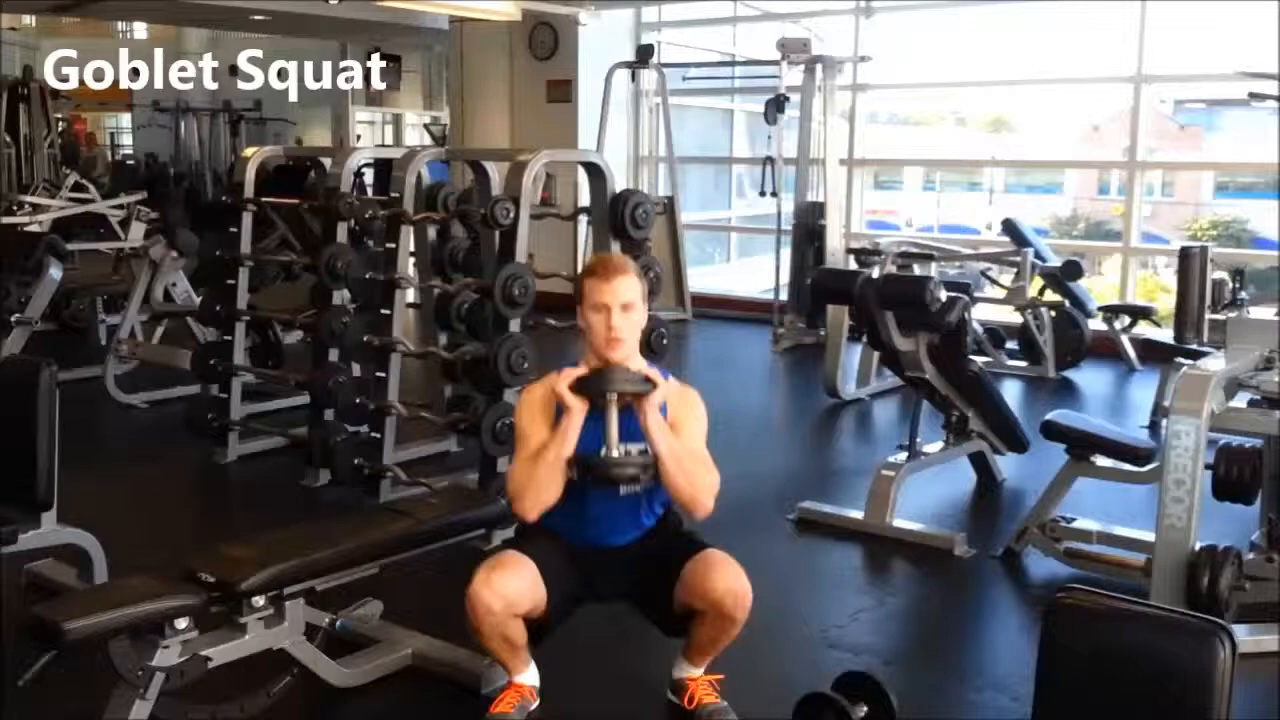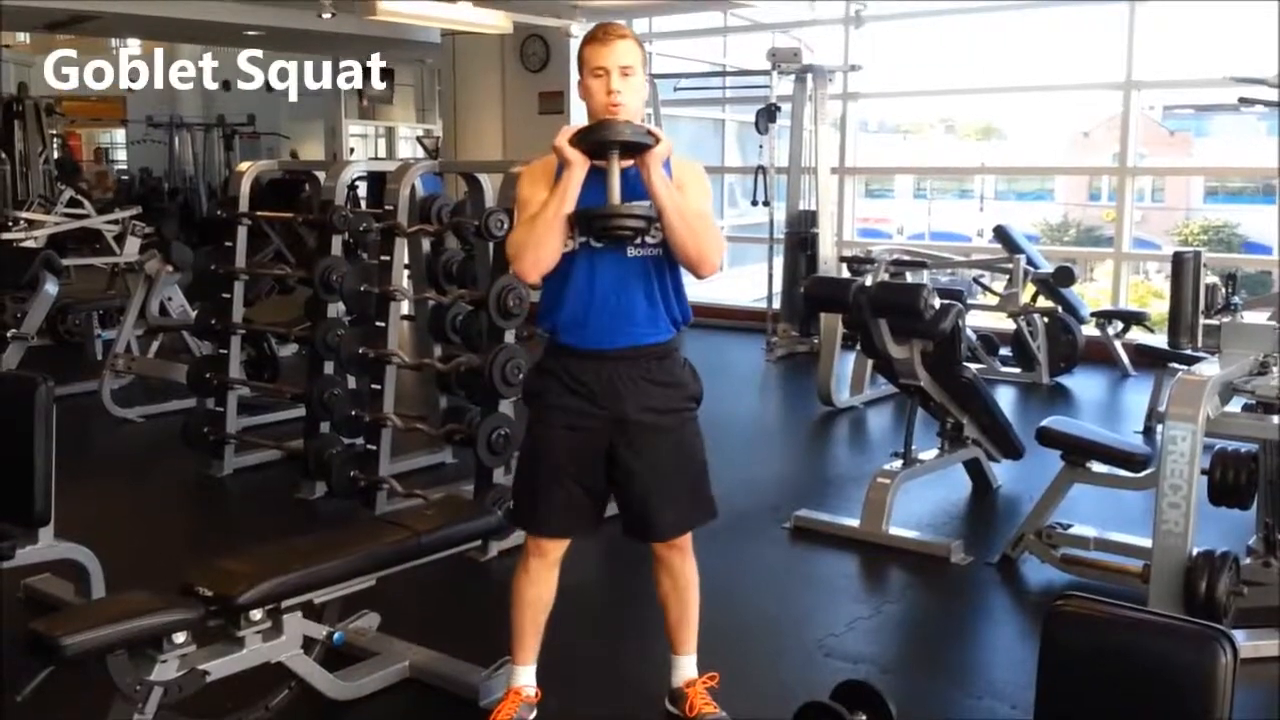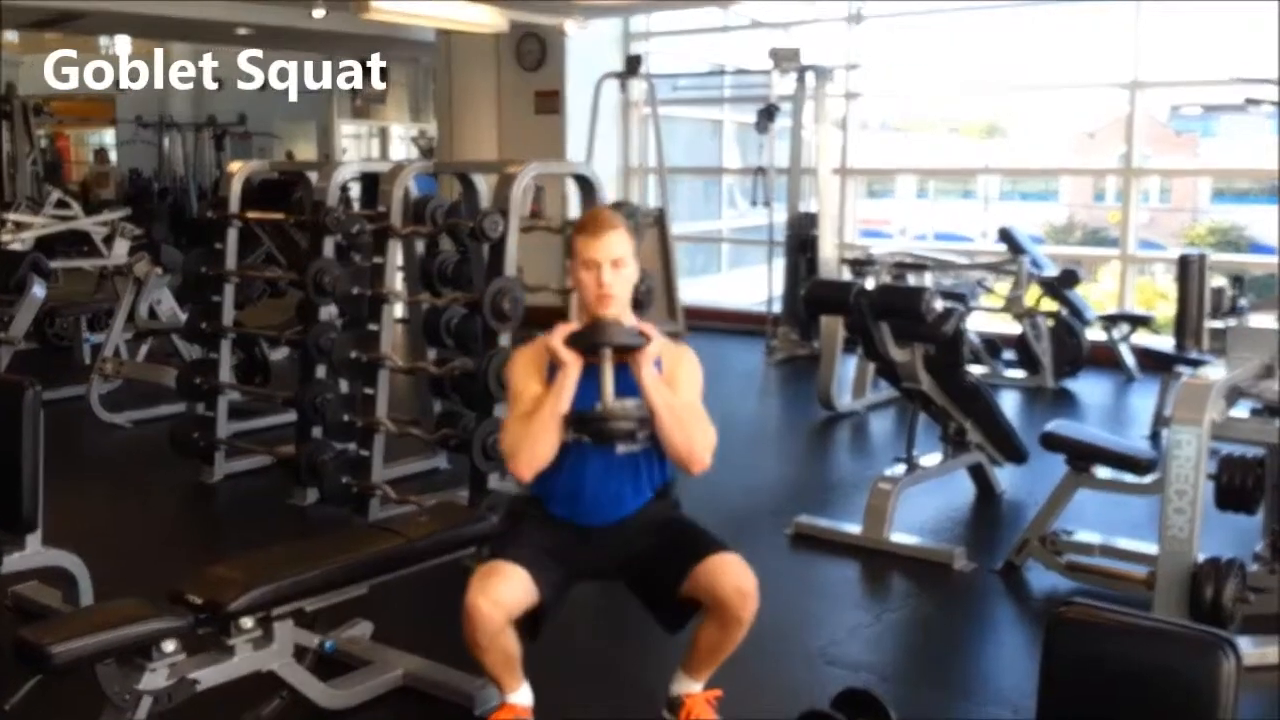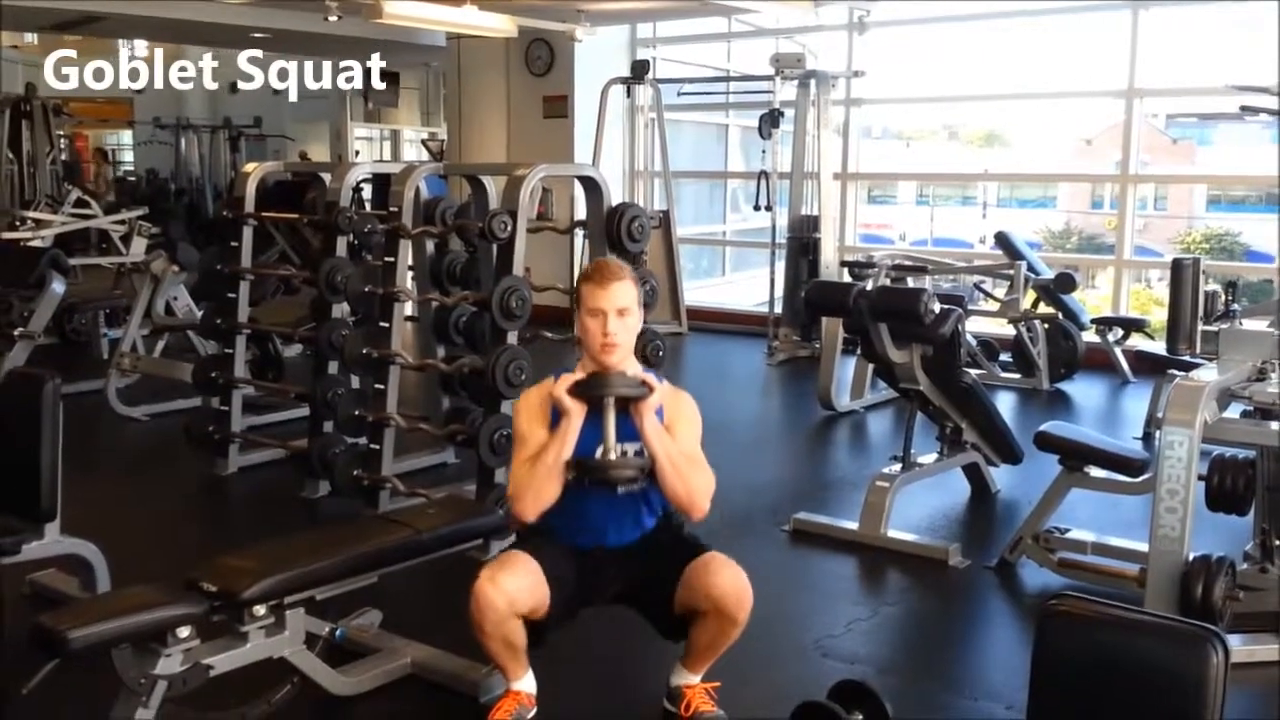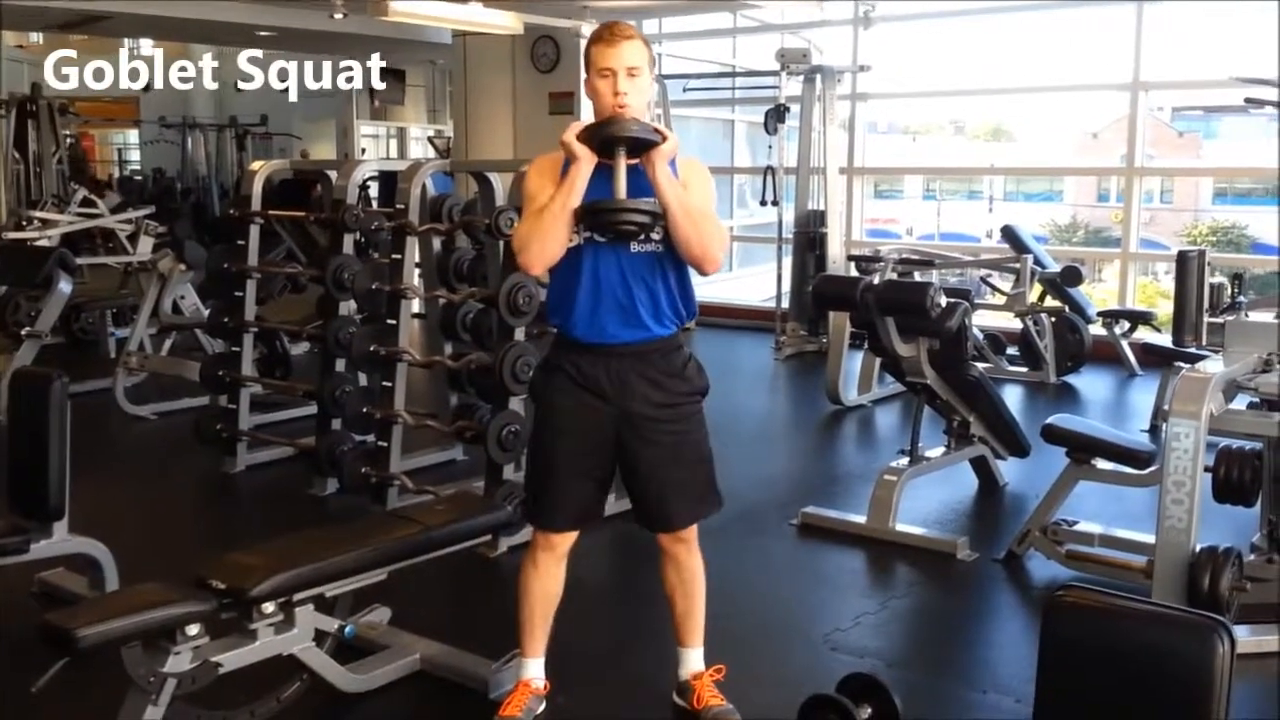
dt=1s
person 1, frame 1
left shoulder: (677, 398)
right shoulder: (544, 398)
left elbow: (700, 503)
right elbow: (528, 506)
left wrist: (651, 419)
right wrist: (573, 418)
left hip: (647, 541)
right hip: (562, 542)
left knee: (731, 595)
right knee: (488, 597)
left ankle: (688, 676)
right ankle: (523, 680)
person 1, frame 2
left shoulder: (680, 171)
right shoulder: (546, 172)
left elbow: (707, 261)
right elbow: (528, 266)
left wrist: (652, 173)
right wrist: (576, 172)
left hip: (654, 375)
right hip: (571, 377)
left knee: (672, 541)
right knee: (544, 544)
person 1, frame 3
left shoulder: (673, 357)
right shoulder: (536, 358)
left elbow: (697, 458)
right elbow: (523, 465)
left wrist: (645, 371)
right wrist: (569, 372)
left hip: (643, 521)
right hip: (555, 524)
left knee: (737, 589)
right knee: (483, 606)
person 1, frame 4
left shoulder: (672, 401)
right shoulder: (541, 400)
left elbow: (696, 504)
right elbow: (526, 508)
left wrist: (646, 419)
right wrist: (572, 420)
left hip: (647, 543)
right hip: (564, 545)
left knee: (732, 592)
right knee: (491, 595)
person 1, frame 5
left shoulder: (685, 169)
right shoulder: (552, 168)
left elbow: (710, 258)
right elbow: (532, 259)
left wrist: (658, 171)
right wrist: (583, 168)
left hip: (660, 370)
right hip: (578, 371)
left knee: (679, 534)
right knee: (552, 536)
